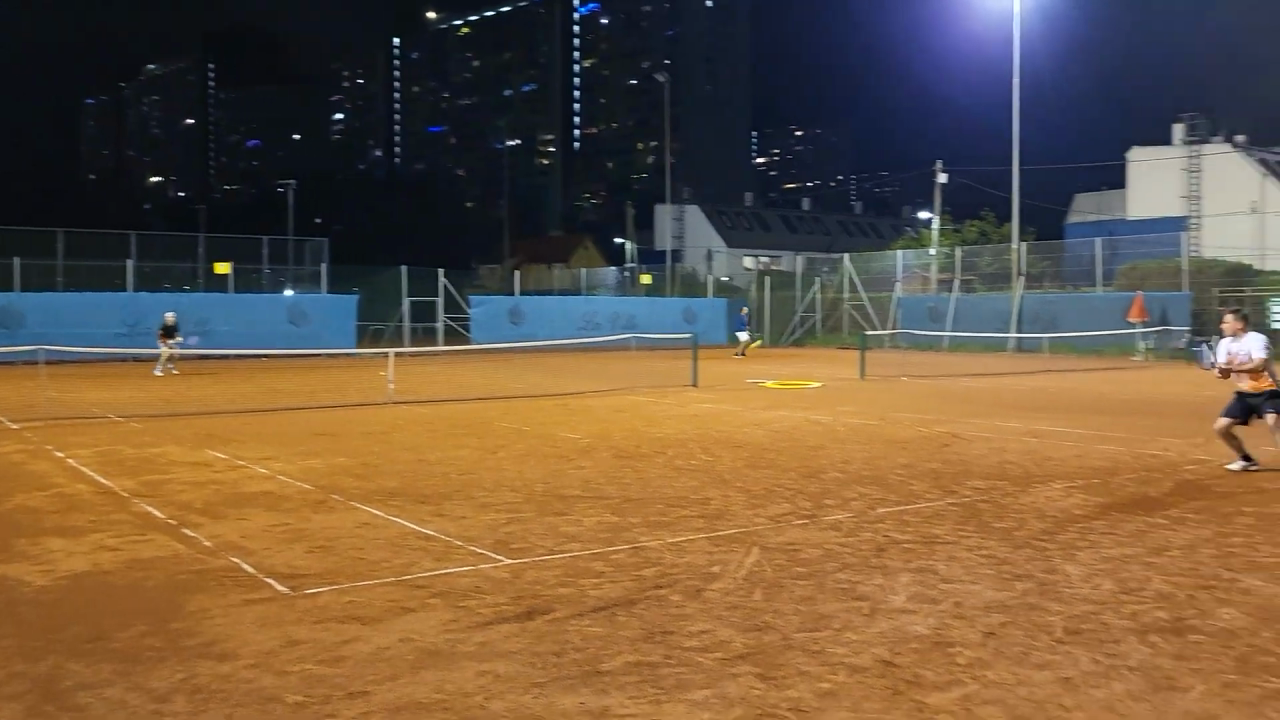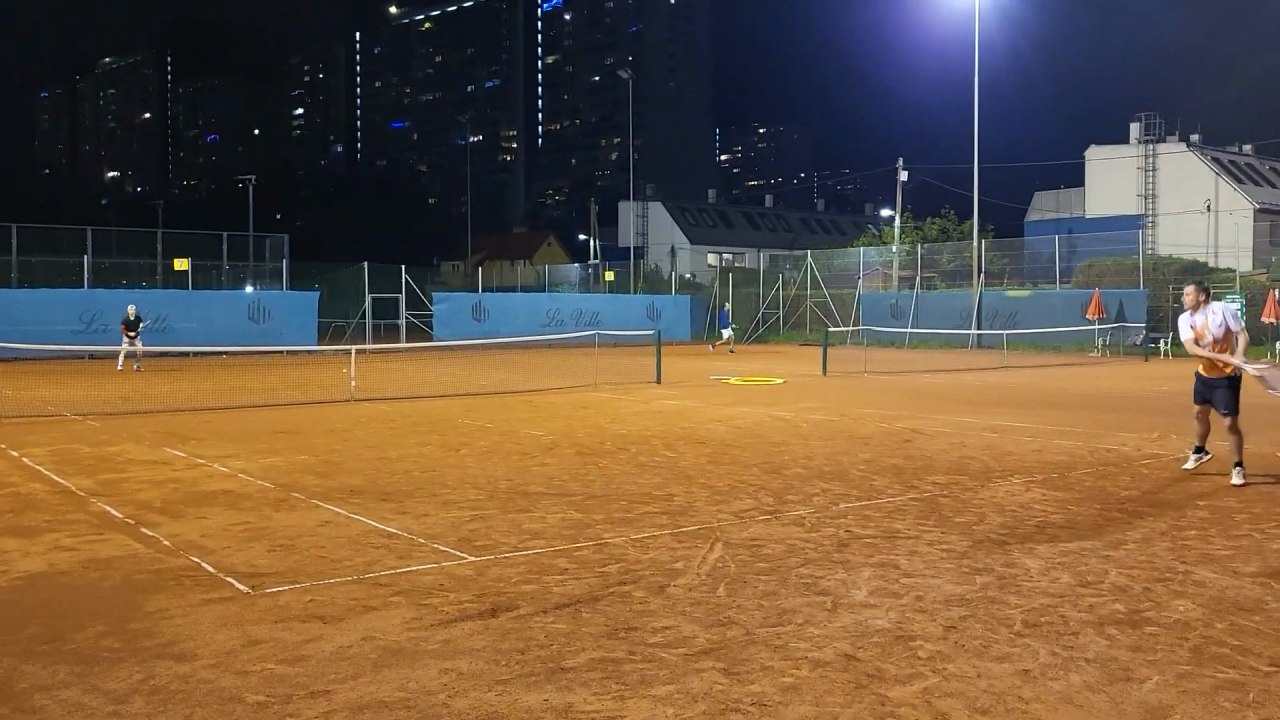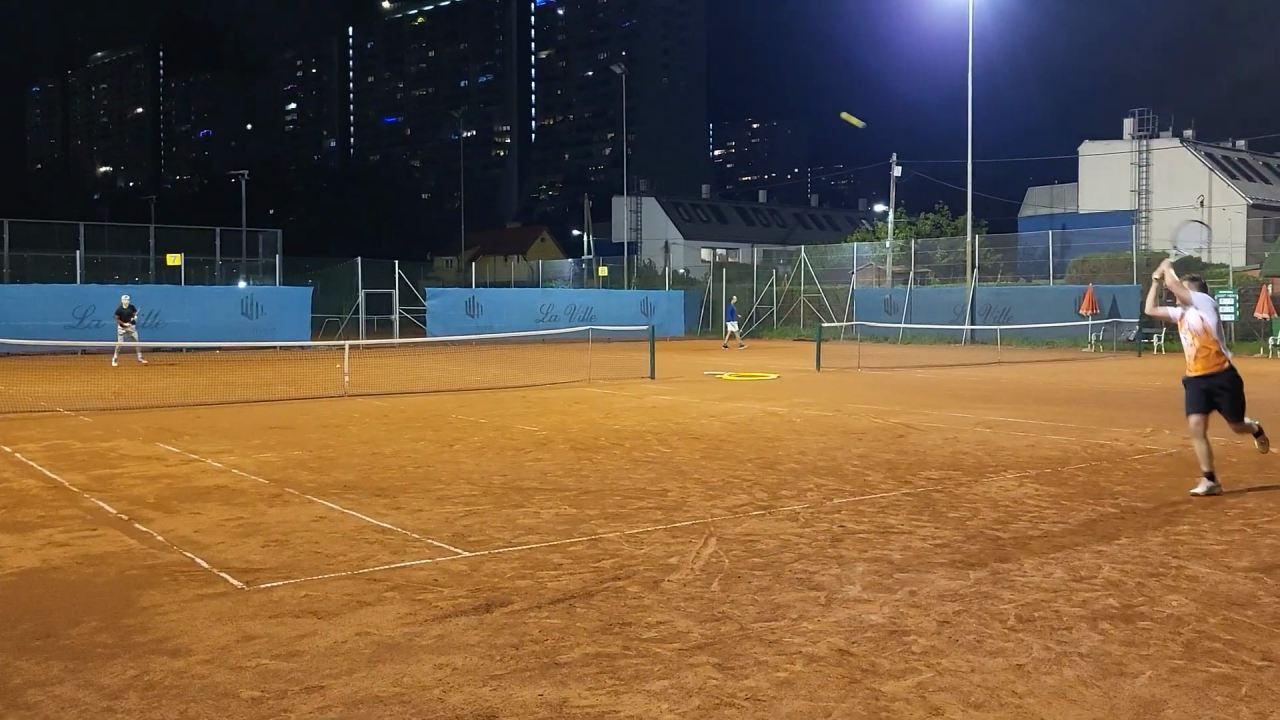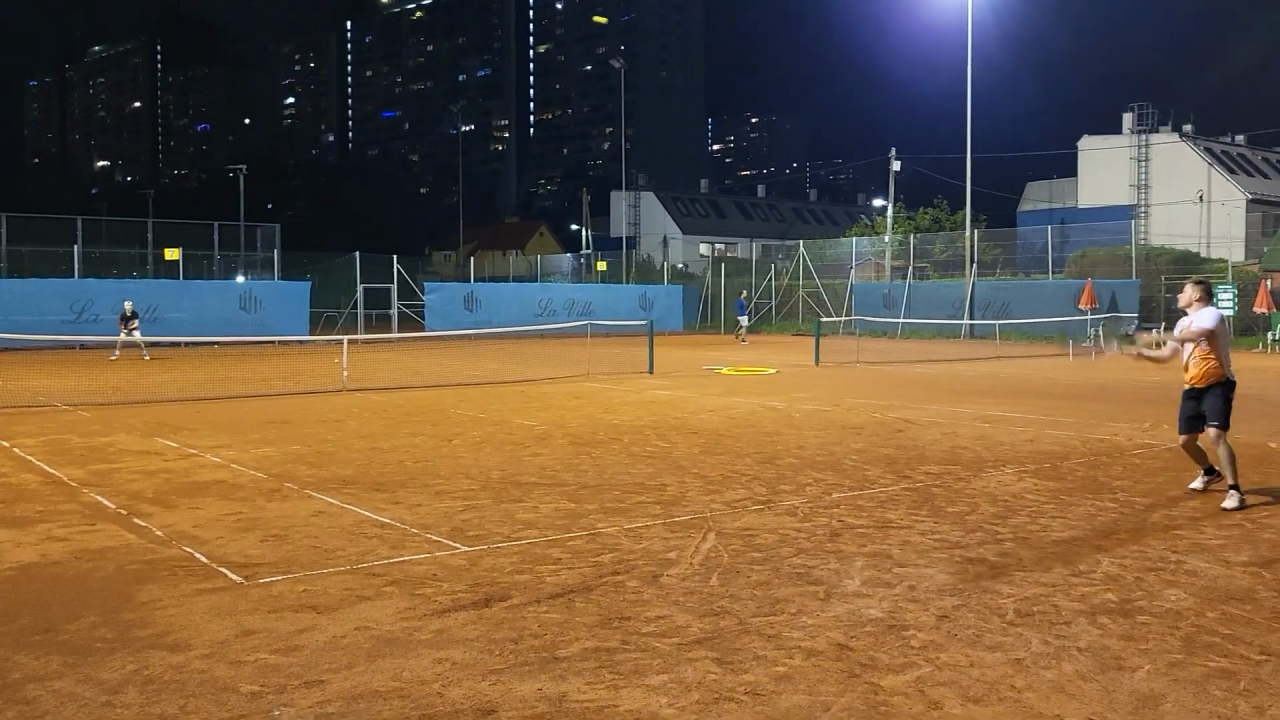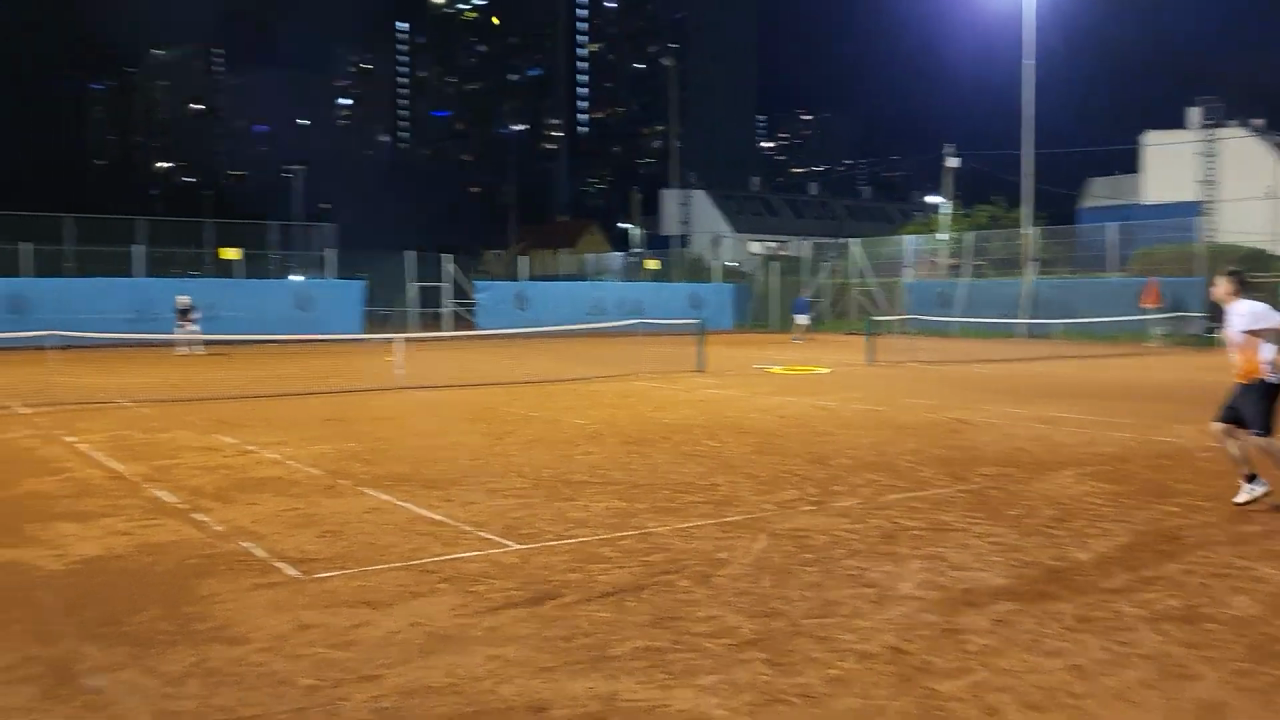
dt=0.3s
person 1, frame 1
left shoulder: (1256, 339)
right shoulder: (1225, 344)
left elbow: (1259, 366)
right elbow: (1225, 374)
left wrist: (1231, 368)
right wrist: (1221, 371)
left hip: (1266, 393)
right hip: (1244, 395)
right knee: (1220, 428)
right ankle: (1245, 460)
person 1, frame 2
left shoulder: (1224, 310)
right shoulder: (1185, 319)
left elbow: (1243, 335)
right elbow: (1191, 349)
left wrist: (1239, 356)
right wrist: (1222, 357)
left hip: (1227, 376)
right hip: (1205, 376)
left knee: (1230, 423)
right knee: (1200, 415)
left ankle: (1238, 468)
right ankle: (1200, 451)
person 1, frame 3
left shoulder: (1203, 301)
right shoulder: (1181, 312)
left elbow: (1173, 284)
right elbow: (1150, 310)
left wrist: (1166, 267)
right wrist: (1155, 281)
left hip: (1222, 375)
right hip: (1196, 379)
left knee: (1237, 427)
right knee: (1196, 427)
left ankle: (1255, 429)
right ankle: (1209, 480)
person 1, frame 4
left shoulder: (1212, 314)
right shoulder: (1182, 323)
left elbow: (1197, 334)
right elbow: (1167, 355)
left wrist: (1160, 339)
right wrist: (1144, 353)
left hip: (1217, 385)
right hip: (1192, 389)
left knee: (1215, 435)
right knee: (1185, 439)
left ankle: (1235, 491)
right ankle: (1209, 471)
person 1, frame 5
left shoulder: (1250, 310)
right shoulder: (1233, 315)
left hip: (1260, 383)
right hip: (1246, 384)
left knee: (1259, 439)
right knee: (1221, 429)
right ankle: (1251, 482)
